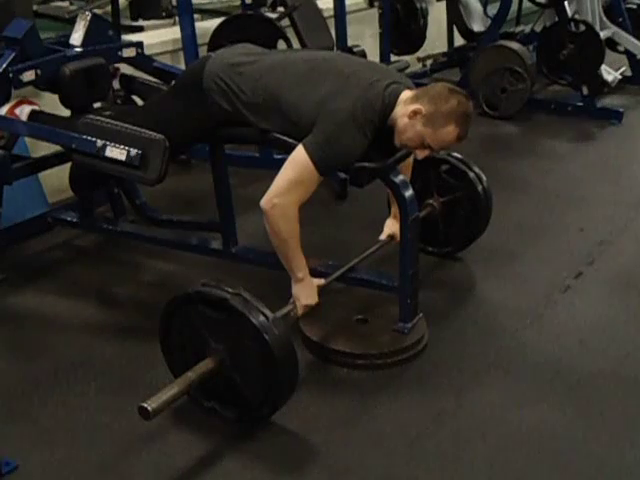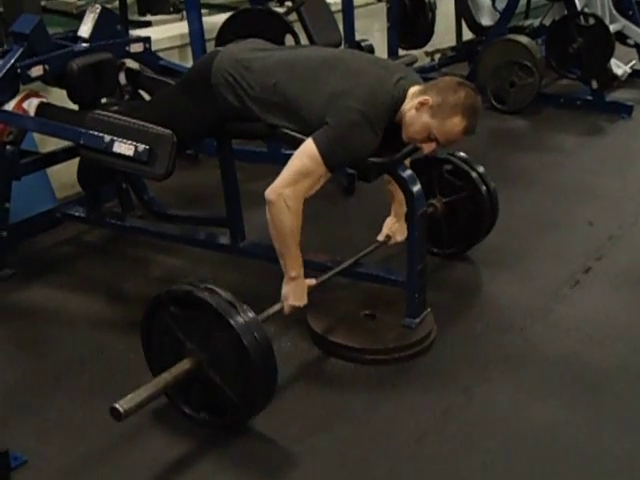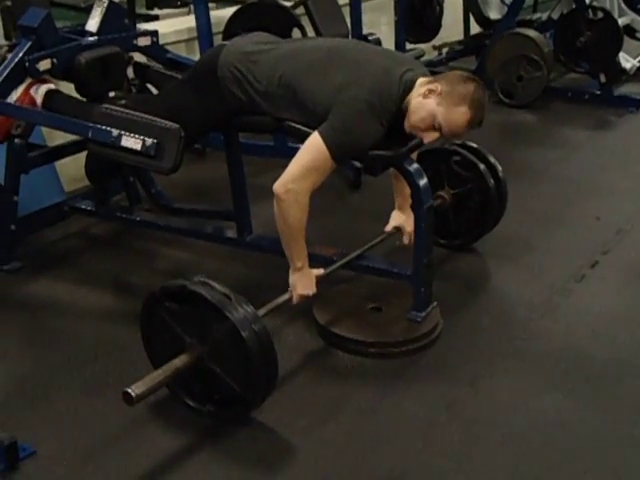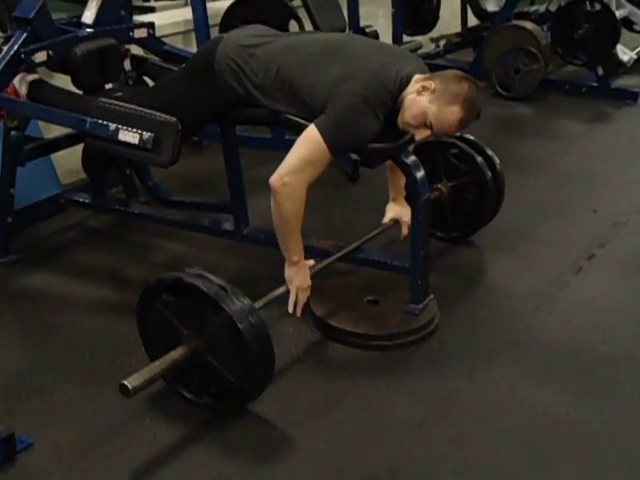
dt=1s
person 1, frame 1
left shoulder: (407, 96)
right shoulder: (353, 124)
left elbow: (401, 152)
right elbow: (275, 202)
left wrist: (396, 215)
right wrist: (301, 279)
left hip: (248, 67)
right hip: (215, 86)
person 1, frame 2
left shoulder: (410, 90)
right shoulder: (361, 119)
left elbow: (396, 148)
right elbow: (280, 195)
left wrist: (398, 213)
right wrist: (294, 278)
left hip: (256, 61)
right hip: (225, 82)
person 1, frame 3
left shoulder: (416, 81)
right shoulder: (367, 111)
left elbow: (400, 139)
right elbow: (287, 190)
left wrist: (402, 206)
right wrist: (299, 270)
left hip: (262, 54)
right hip: (231, 75)
right ankle: (41, 97)
person 1, frame 4
left shoulder: (414, 76)
right shoulder: (363, 105)
left elbow: (395, 131)
right elbow: (285, 181)
left wrist: (397, 197)
right wrist: (295, 263)
left hip: (259, 47)
right hip: (228, 69)
